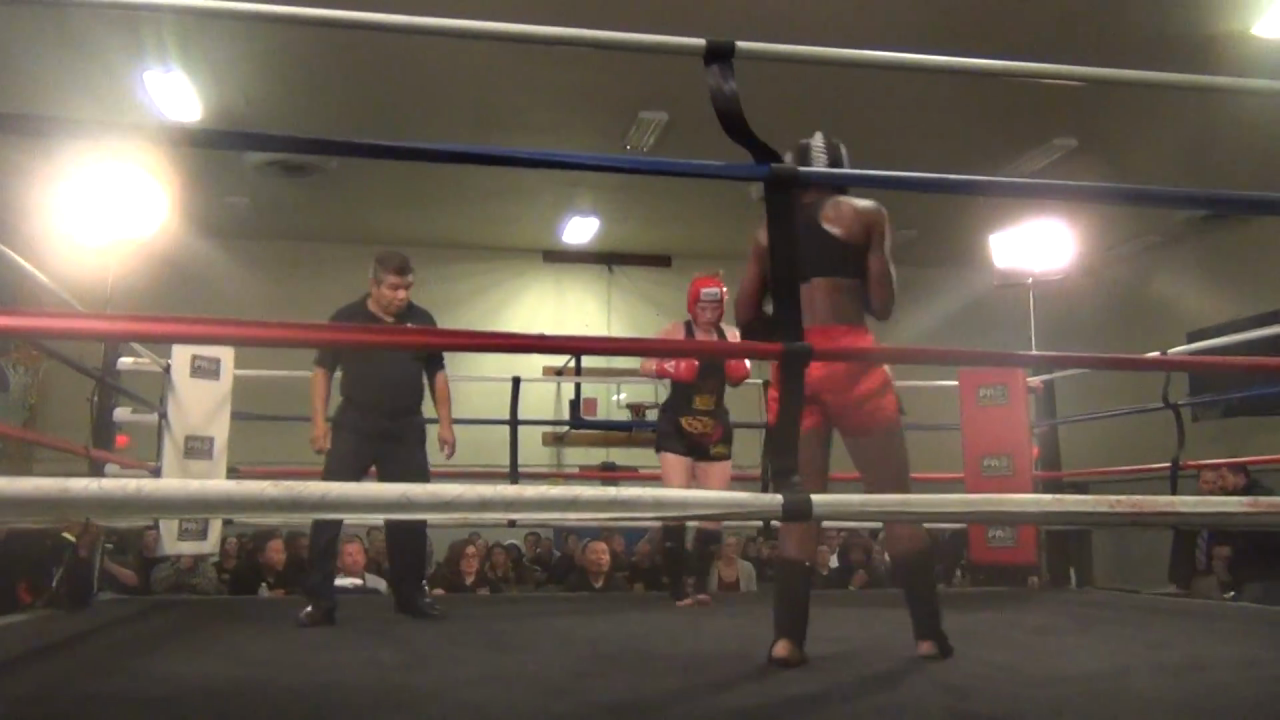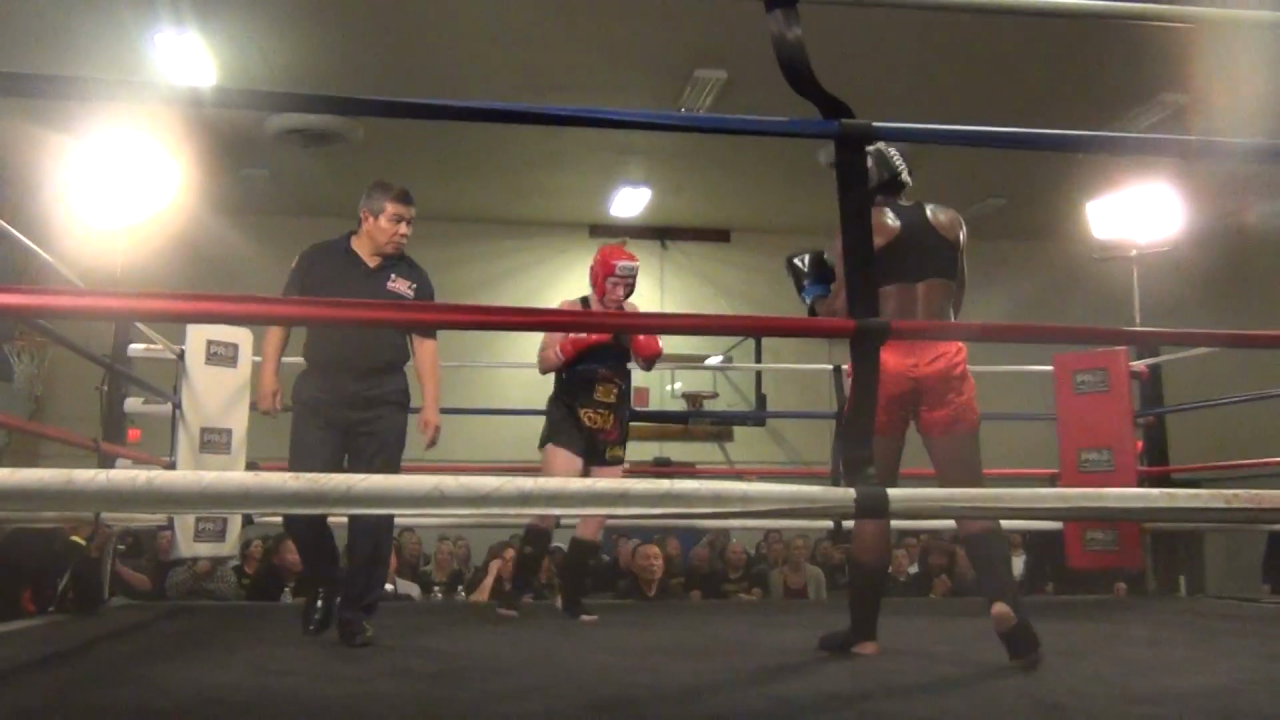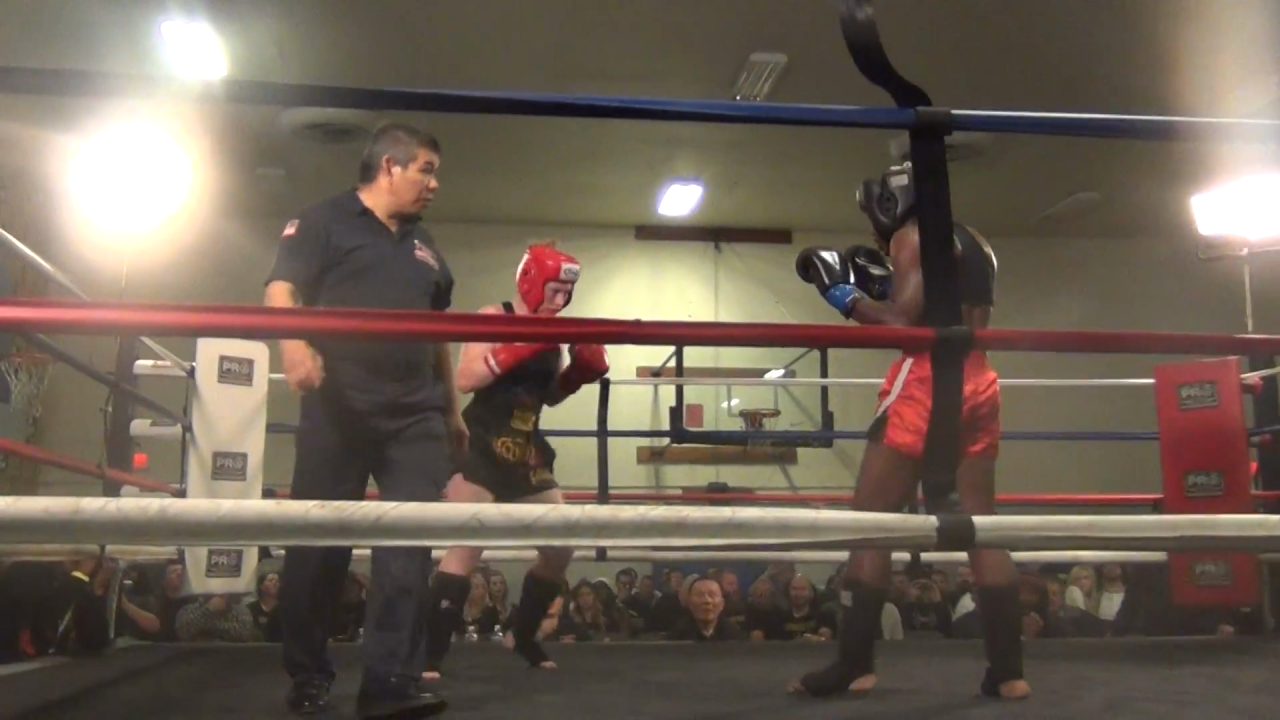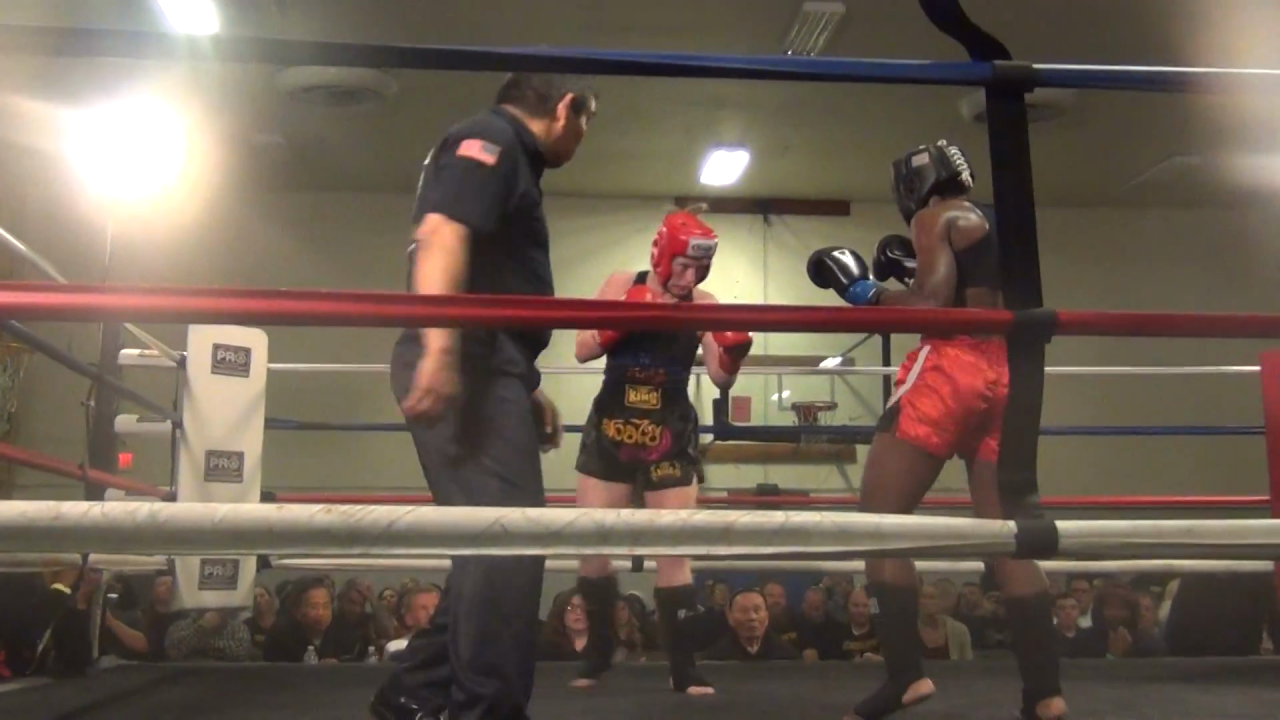
dt=0.7s
person 1, frame 1
left shoulder: (770, 231)
right shoulder: (868, 215)
left elbow: (745, 316)
right elbow: (882, 305)
right hip: (853, 360)
right knee: (897, 501)
left ankle: (787, 636)
right ankle: (929, 631)
person 1, frame 2
left shoulder: (863, 229)
right shoulder: (951, 221)
left elbow: (842, 314)
left wrist: (811, 290)
left hip: (884, 362)
right hip: (943, 357)
right knee: (966, 494)
left ankle: (862, 630)
right ankle: (1004, 604)
person 1, frame 3
left shoulder: (911, 239)
right shoulder: (979, 245)
left elbow: (903, 321)
left wrist: (844, 294)
right wrist: (883, 283)
left hip: (924, 382)
right hip: (978, 384)
left ankle: (854, 664)
right ankle: (1007, 670)
person 1, frame 4
left shoulder: (934, 218)
right shoulder: (1002, 226)
left elbow: (935, 303)
left wrist: (865, 290)
left hip: (949, 369)
right hip: (1005, 374)
left knee: (879, 519)
person 2, frame 1
left shoulder: (422, 321)
right shoulder: (346, 320)
left elbow: (436, 374)
right elbow: (322, 372)
left wrist: (445, 423)
right wrist: (319, 422)
left hip: (405, 431)
right hip: (354, 428)
left knee: (410, 515)
left ankle: (411, 594)
right ankle: (320, 600)
person 2, frame 2
left shoulder: (412, 278)
right shoulder: (317, 260)
left elbow: (425, 343)
left wrist: (431, 404)
right wrist: (268, 375)
left hip: (382, 403)
right hip: (319, 397)
left knee: (373, 510)
left ankle: (355, 611)
right ankle: (324, 584)
person 2, frame 3
left shoulder: (425, 247)
right shoulder: (324, 221)
right elbow: (280, 292)
left wrist: (452, 408)
right wrist: (293, 344)
left hip: (416, 410)
right hip: (340, 404)
left knee: (412, 540)
right knee: (320, 540)
person 2, frame 4
left shoulder: (509, 163)
right shoulder: (489, 143)
right elbow: (441, 236)
left wrist: (529, 390)
right wrist: (438, 349)
left hip: (485, 372)
right hip: (471, 370)
left knee: (490, 546)
person 3, frame 1
left shoulder: (730, 335)
right shoulder: (676, 332)
left elbow: (734, 379)
right elbow: (646, 367)
left wrist: (740, 370)
right wrist: (667, 369)
left hip: (715, 426)
right hip: (677, 424)
left ankle: (700, 581)
right ankle: (676, 584)
person 3, frame 2
left shoulder: (630, 314)
right shoulder: (572, 310)
left elbow: (644, 363)
right elbow: (544, 364)
left wrist: (650, 350)
right wrist: (575, 341)
left hip: (611, 422)
right hip: (569, 416)
left knee: (595, 515)
left ankle: (573, 599)
right ankle: (516, 590)
person 3, frame 3
right shoulder: (494, 318)
left elbow: (553, 393)
right elbow: (464, 379)
left wrist: (583, 370)
right wrist: (516, 350)
left hip: (525, 450)
right hip: (478, 444)
left knee: (560, 546)
right knee: (465, 544)
left ankle: (524, 632)
right ankle: (432, 654)
person 3, frame 4
left shoulder: (703, 305)
right shoulder: (621, 285)
left elbow: (721, 378)
right elbow: (582, 351)
left wrist: (734, 349)
left hip: (670, 435)
right hip: (610, 431)
left knee: (672, 553)
right knee: (591, 549)
left ankle: (684, 670)
right ankle: (599, 651)
